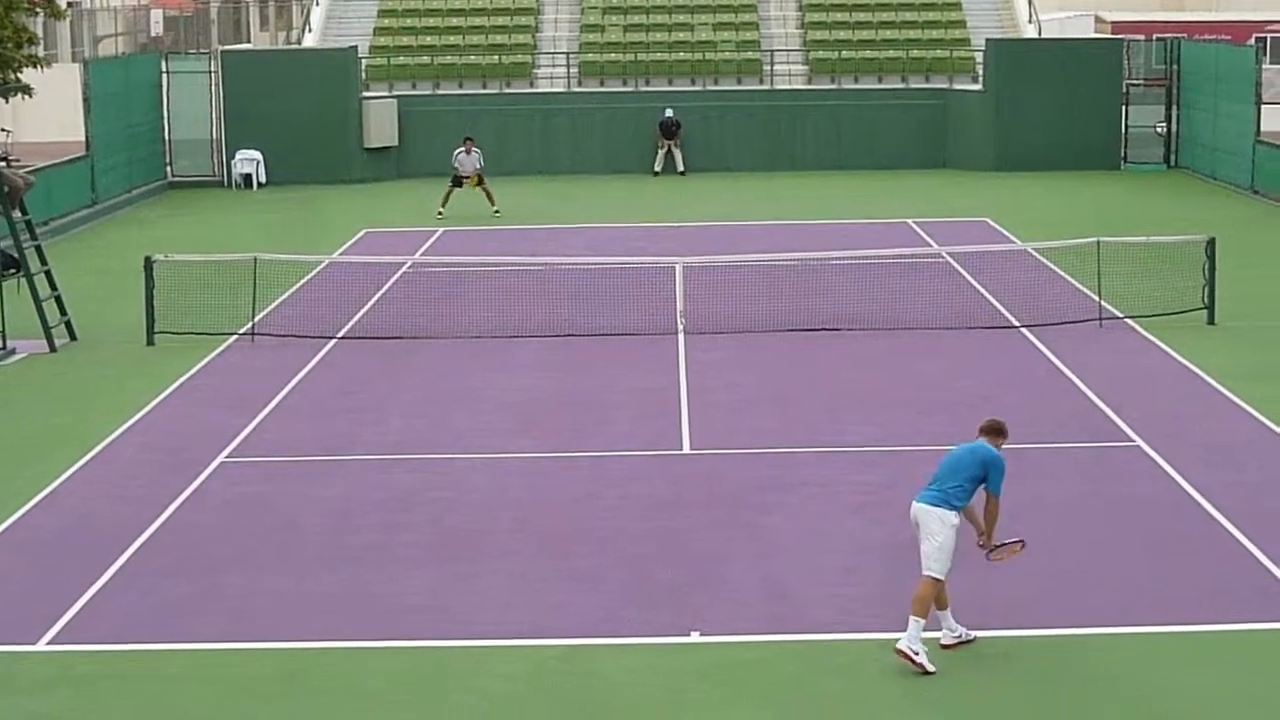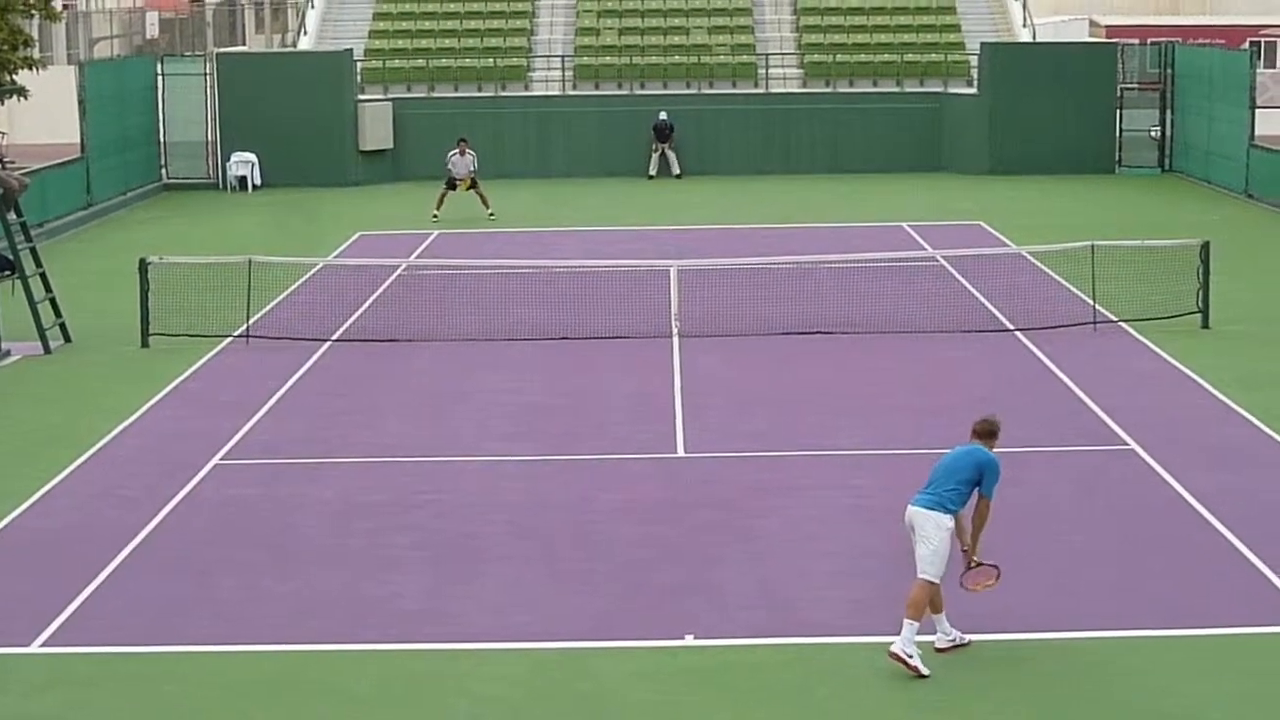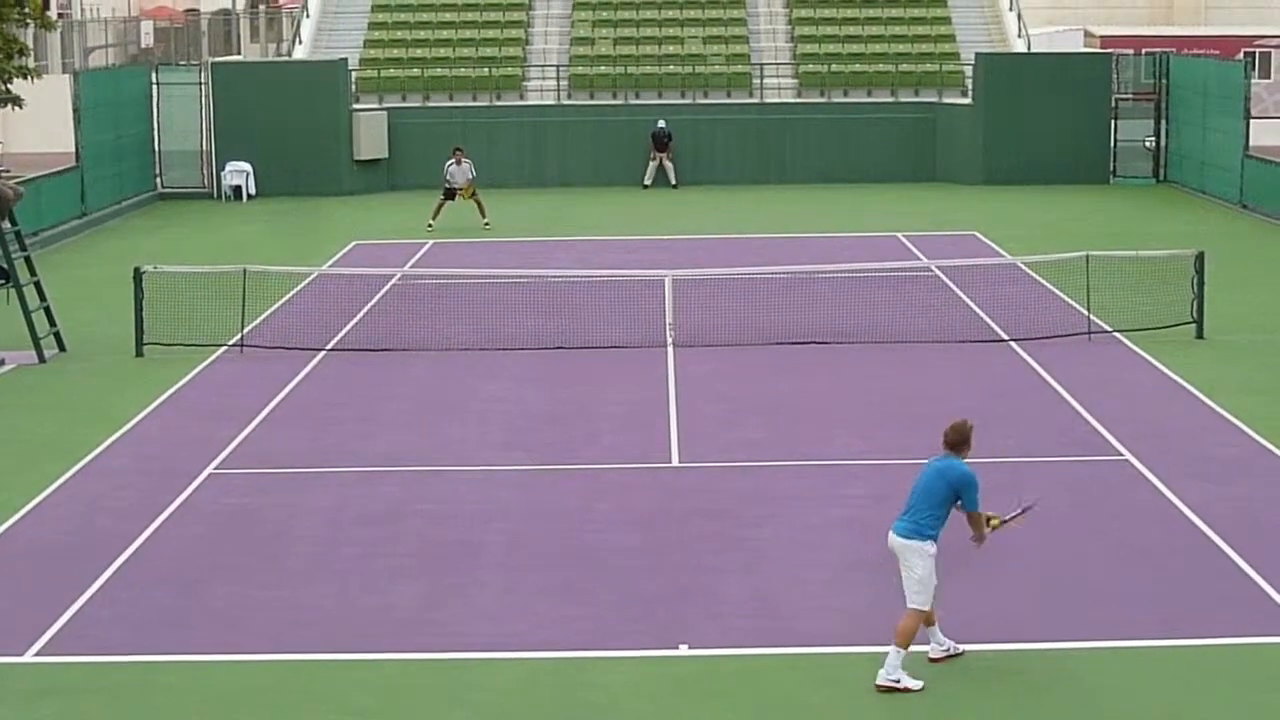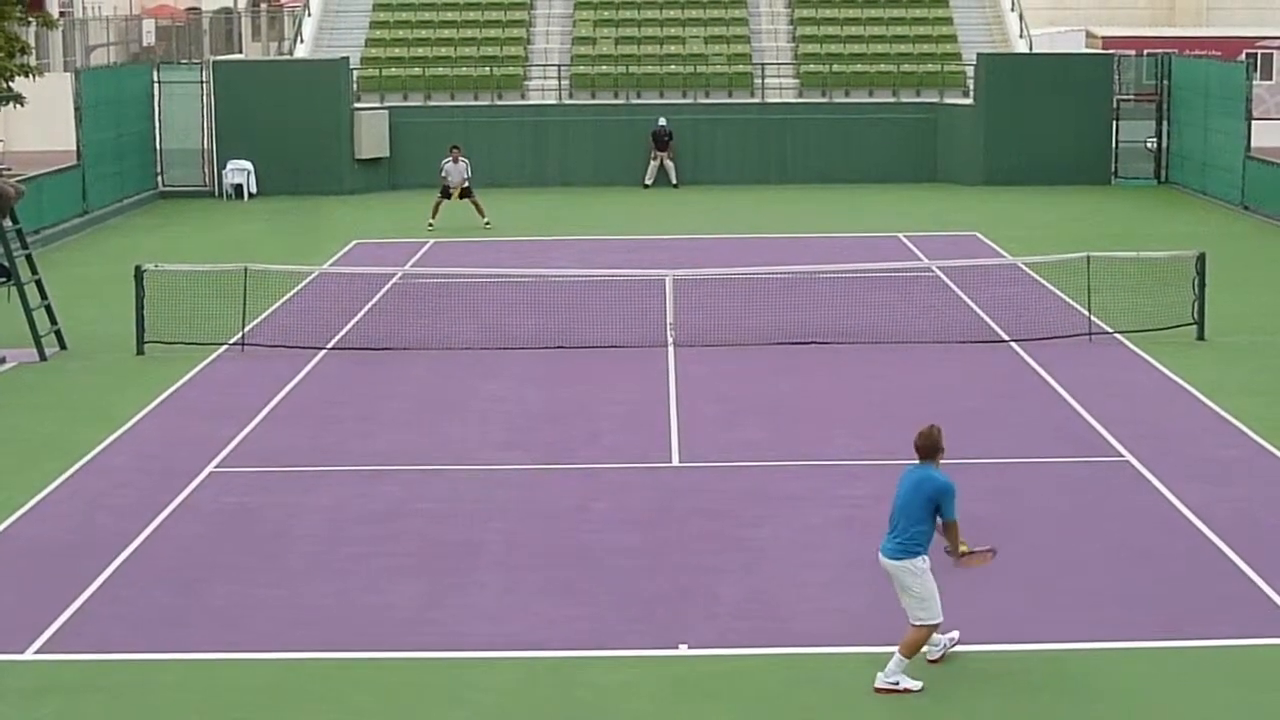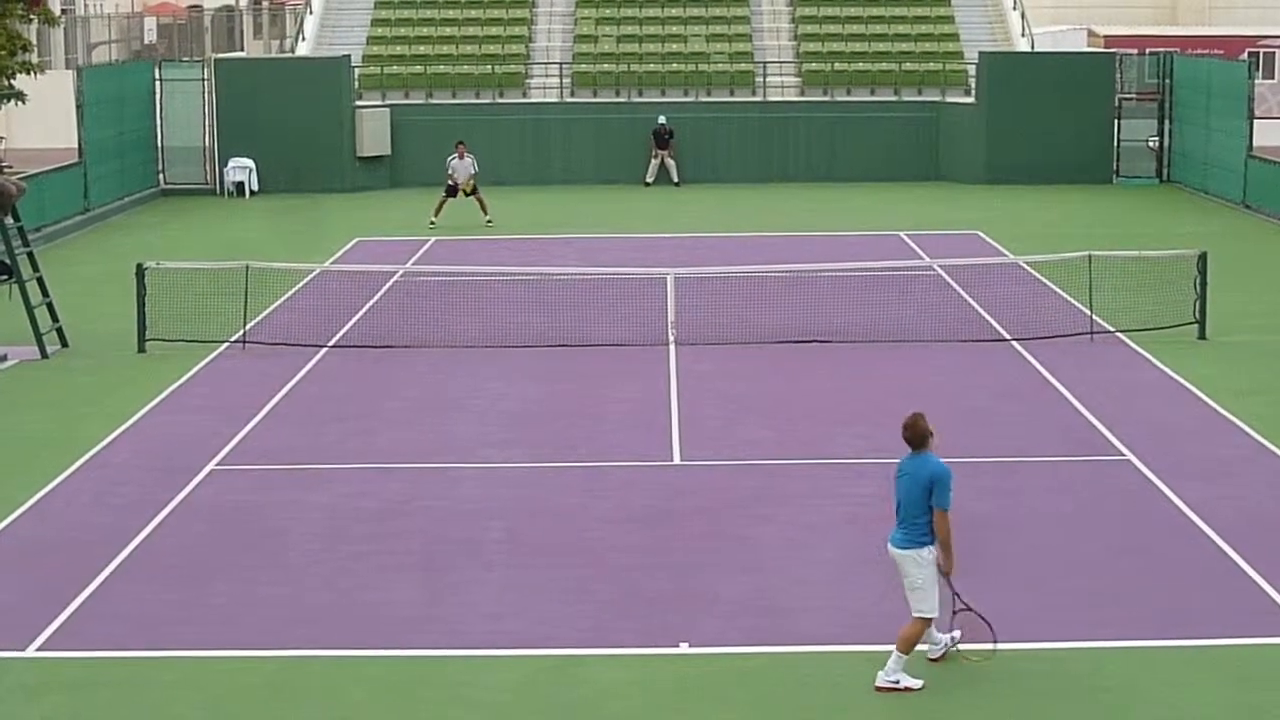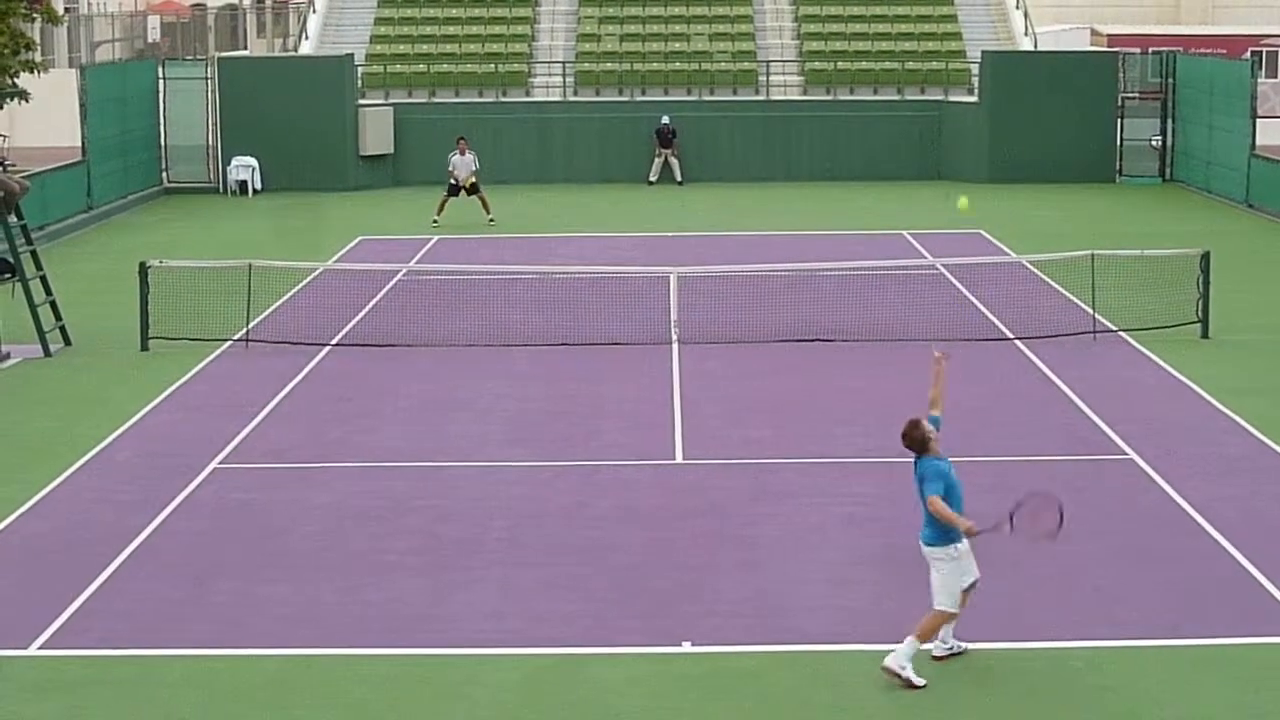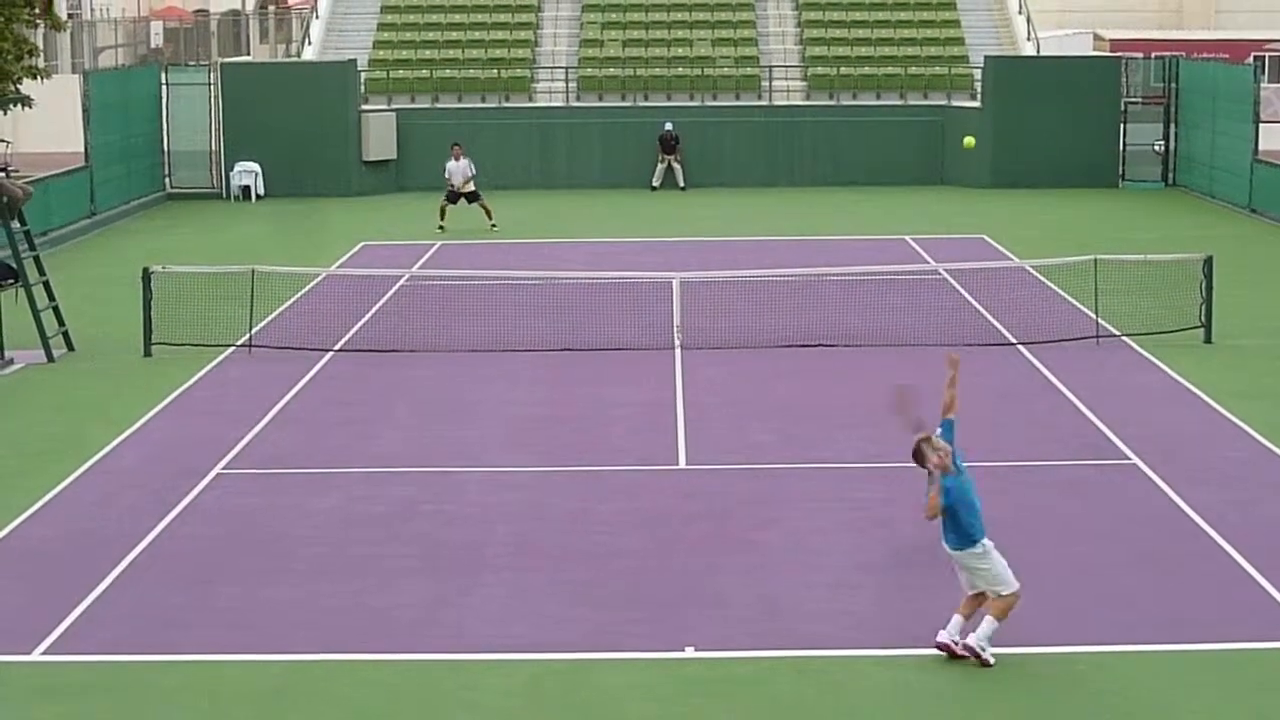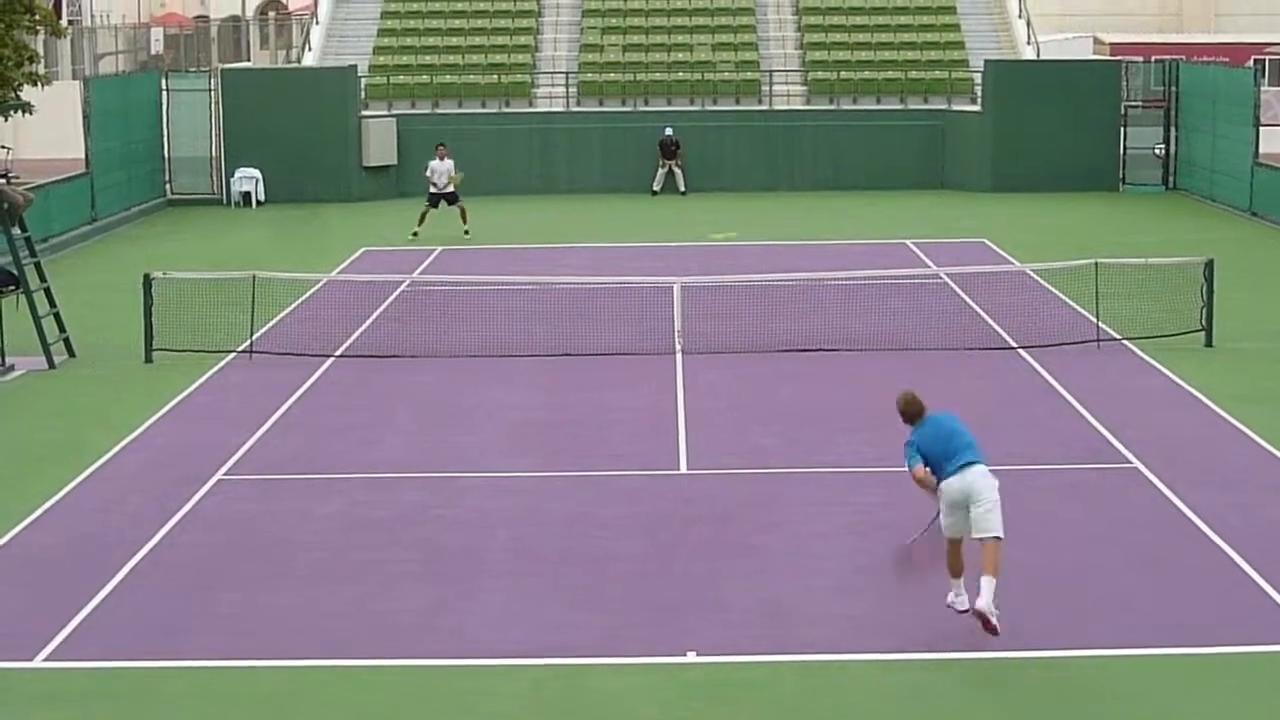
dt=0.4s
person 1, frame 1
left shoulder: (962, 450)
right shoulder: (994, 458)
right elbow: (992, 503)
left wrist: (980, 530)
right wrist: (988, 537)
left hip: (921, 505)
right hip: (939, 513)
left knee: (937, 574)
right knee: (932, 577)
left ankle: (951, 631)
right ankle: (911, 641)
person 1, frame 2
left shoulder: (956, 453)
right shoulder: (989, 461)
right elbow: (982, 507)
left wrist: (964, 543)
right wrist: (973, 545)
left hip: (916, 509)
right hip: (934, 517)
left knee: (933, 577)
right knee: (926, 580)
left ankle: (945, 635)
right ankle: (905, 645)
person 1, frame 3
left shoulder: (934, 464)
right shoulder: (966, 475)
right elbow: (973, 518)
left wrist: (978, 514)
right wrist: (980, 534)
left hip: (899, 534)
right hip: (917, 542)
left knee: (924, 597)
right knee: (918, 608)
left ankle: (939, 644)
right ankle: (890, 673)
person 1, frame 4
left shoulder: (909, 474)
right shoulder: (943, 483)
right elbow: (949, 525)
left wrist: (950, 541)
right wrist: (955, 546)
left hip: (890, 552)
right hip: (908, 559)
left knee: (921, 611)
right knee: (928, 621)
left ankle: (936, 645)
right ankle: (889, 677)
person 1, frame 5
left shoulder: (905, 465)
right shoulder: (939, 470)
right elbow: (941, 520)
right wrist: (948, 558)
left hip: (900, 543)
right hip: (916, 550)
left knee: (926, 602)
right knee: (921, 615)
left ankle: (937, 643)
right ankle: (889, 675)
person 1, frame 6
left shoulder: (926, 453)
right shoulder: (933, 470)
left elbow: (935, 406)
right elbow: (934, 504)
left wrist: (939, 370)
right wrist: (961, 522)
left hip: (951, 542)
right hip: (942, 546)
left knee: (967, 584)
right knee: (944, 612)
left ankle: (944, 643)
right ankle: (898, 659)
person 1, frame 7
left shoulder: (947, 453)
right shoulder: (943, 484)
left elbow: (947, 413)
right elbow: (931, 513)
left wrist: (952, 375)
right wrist: (933, 480)
left hip: (962, 547)
right hip: (971, 549)
left knee: (979, 592)
right knee: (1010, 594)
left ankle: (949, 635)
right ankle: (978, 639)
person 1, frame 8
left shoulder: (914, 442)
right shoulder: (946, 417)
left elbow: (920, 476)
left wrist: (936, 490)
left hip: (951, 486)
right hip: (978, 475)
left knee: (954, 541)
right knee: (990, 543)
left ankle: (959, 597)
right ankle: (985, 602)
